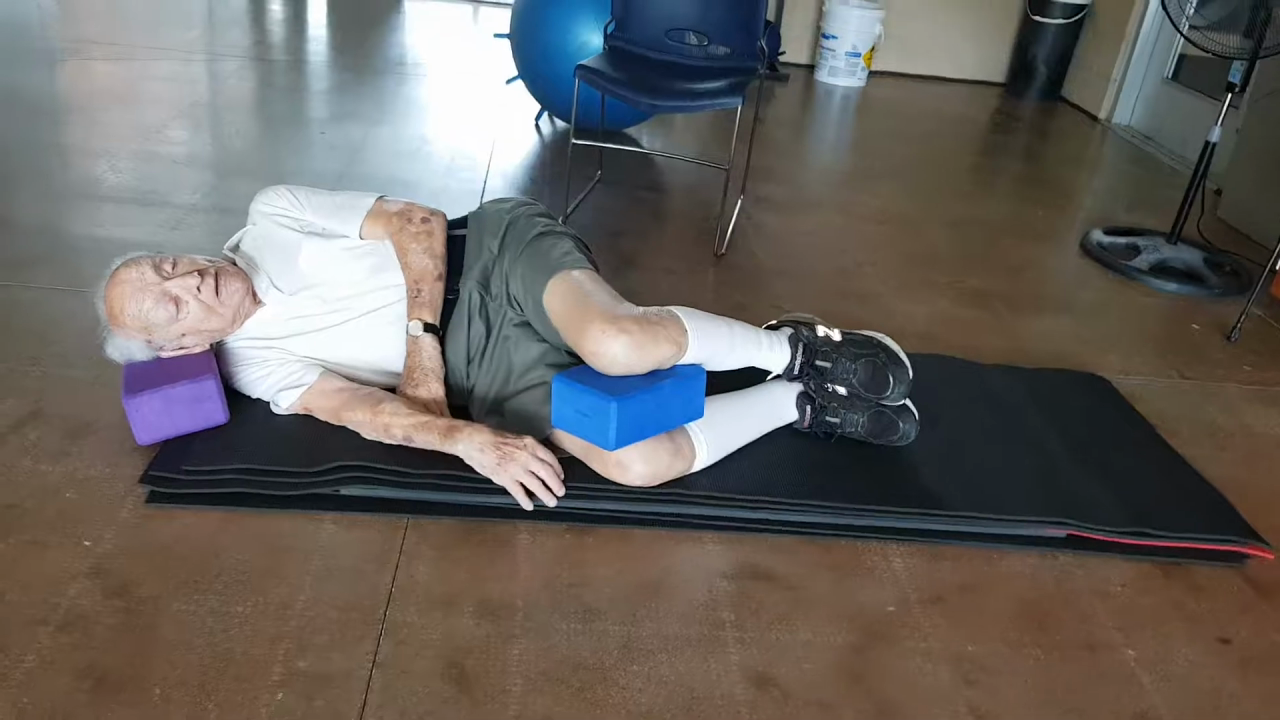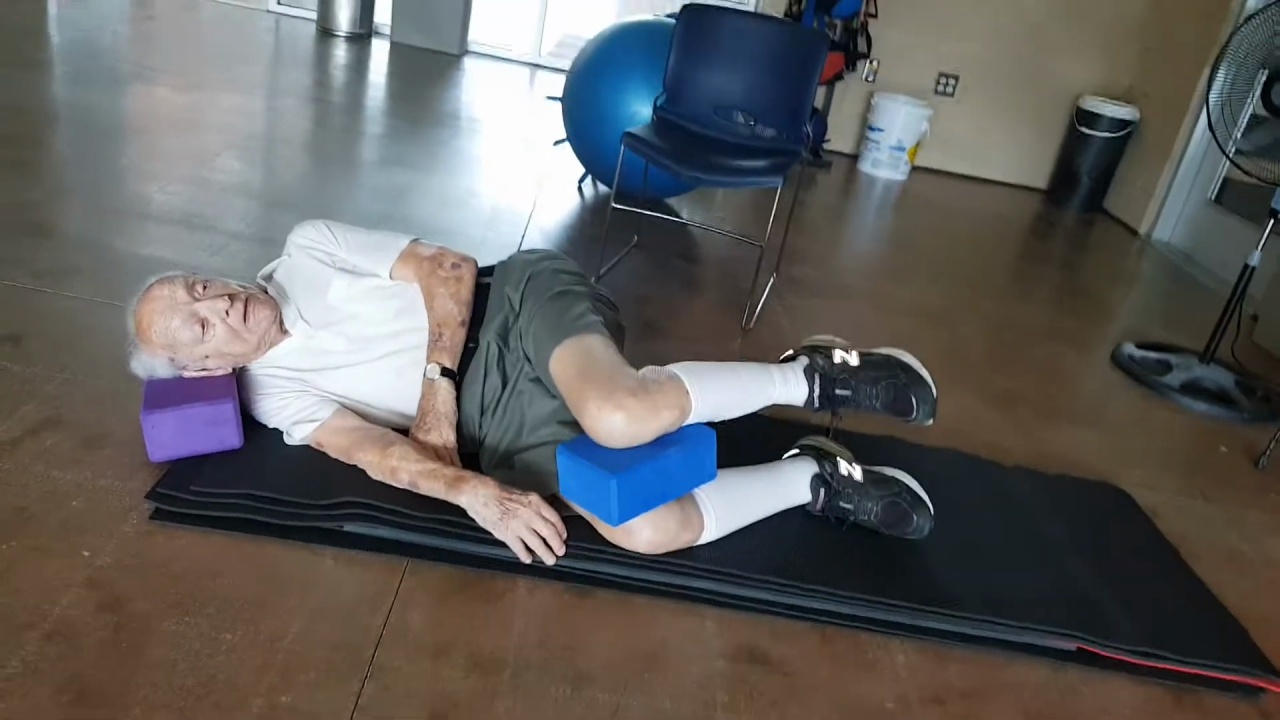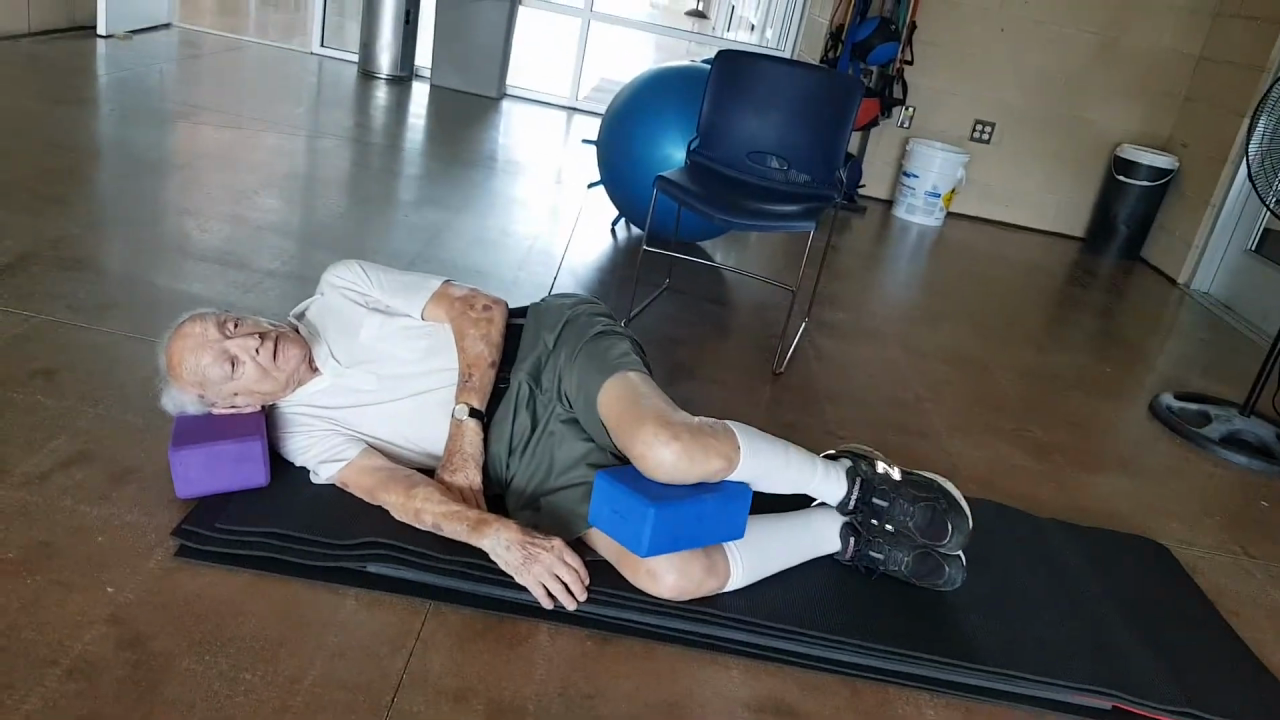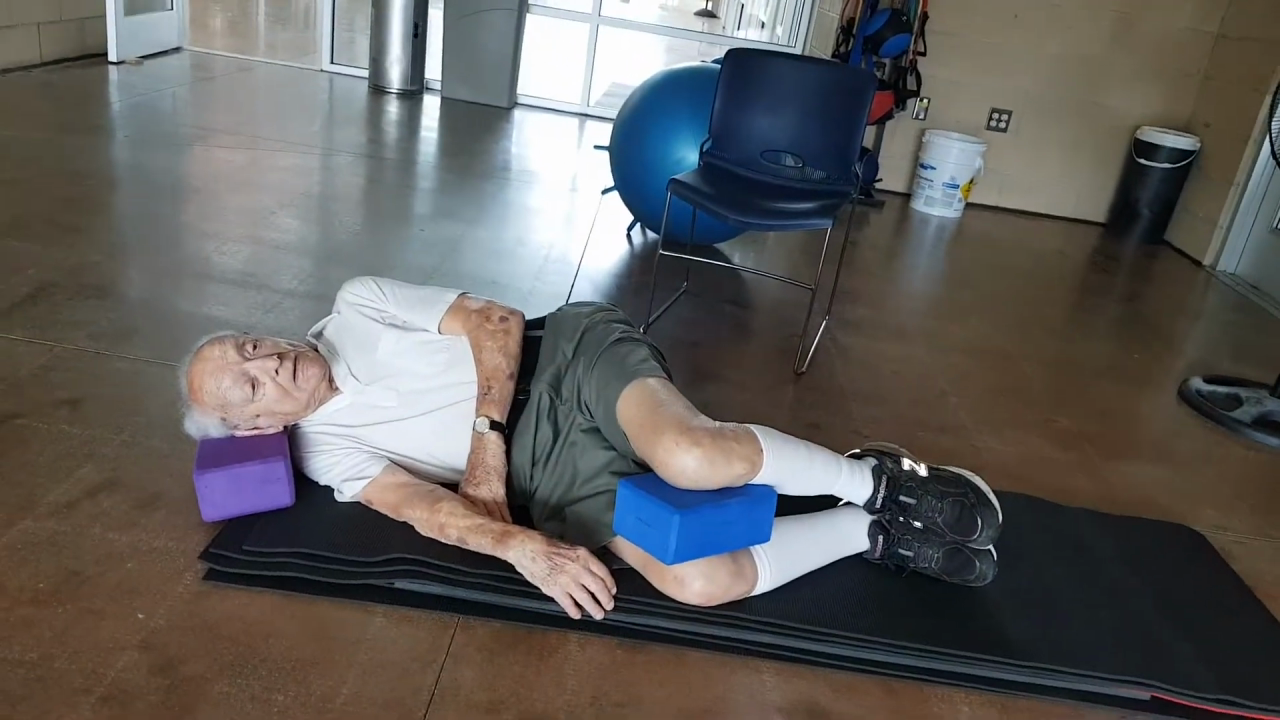
dt=0.7s
person 1, frame 1
left shoulder: (271, 216)
right shoulder: (253, 367)
left elbow: (418, 223)
right elbow: (363, 411)
left wrist: (419, 338)
right wrist: (465, 439)
right hip: (484, 366)
left knee: (617, 342)
right knee: (637, 460)
left ankle: (789, 348)
right ankle: (798, 403)
person 1, frame 2
left shoulder: (308, 248)
right shoulder: (274, 398)
left elbow: (450, 269)
right elbow: (377, 452)
left wrist: (435, 380)
right wrist: (474, 494)
right hip: (497, 421)
left knee: (618, 415)
right knee: (647, 530)
left ankle: (811, 378)
right ankle: (815, 479)
person 1, frame 3
left shoulder: (340, 287)
right shoulder: (302, 433)
left elbow: (480, 311)
right elbow: (399, 491)
left wrist: (463, 423)
right wrist: (495, 534)
right hip: (530, 462)
left knee: (668, 448)
right knee: (671, 574)
left ankle: (846, 479)
right ankle: (845, 536)
person 1, frame 4
left shoulder: (357, 303)
right shoulder: (324, 451)
left elbow: (497, 321)
right elbow: (423, 505)
left wrist: (486, 434)
right wrist: (521, 545)
right hip: (552, 469)
left knee: (689, 455)
right knee: (697, 580)
left ankle: (874, 482)
right ankle: (875, 534)
